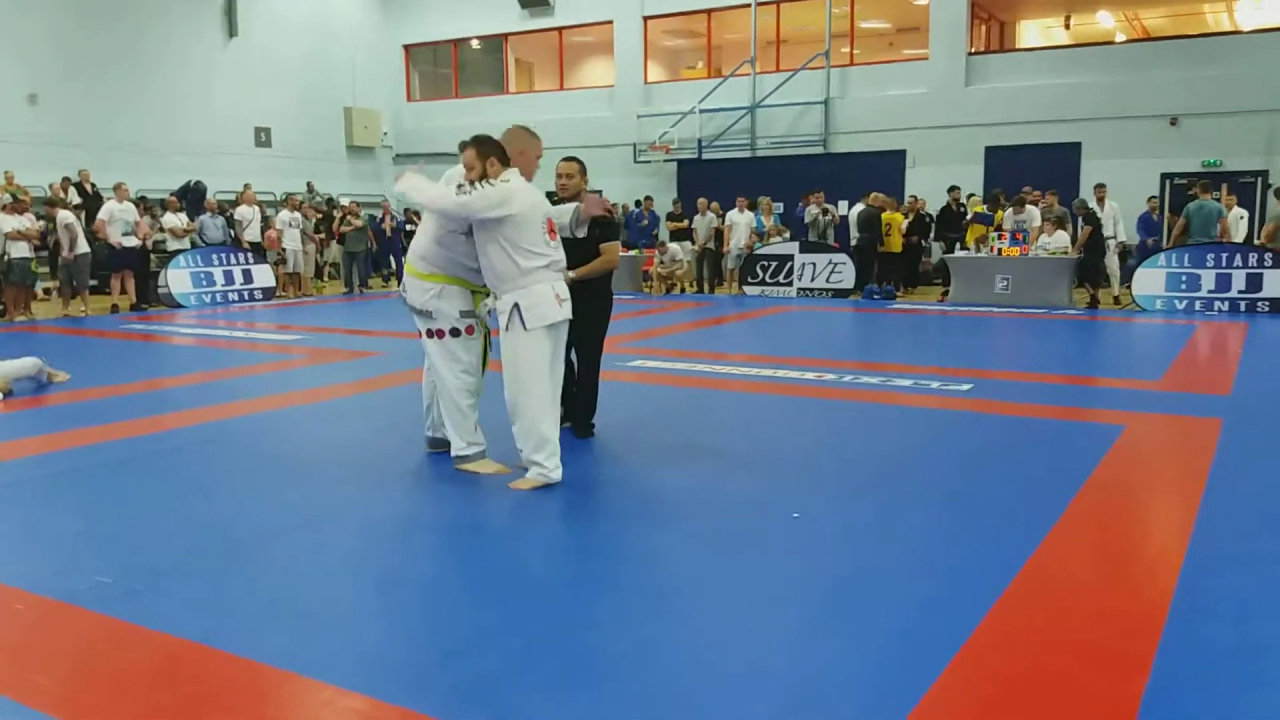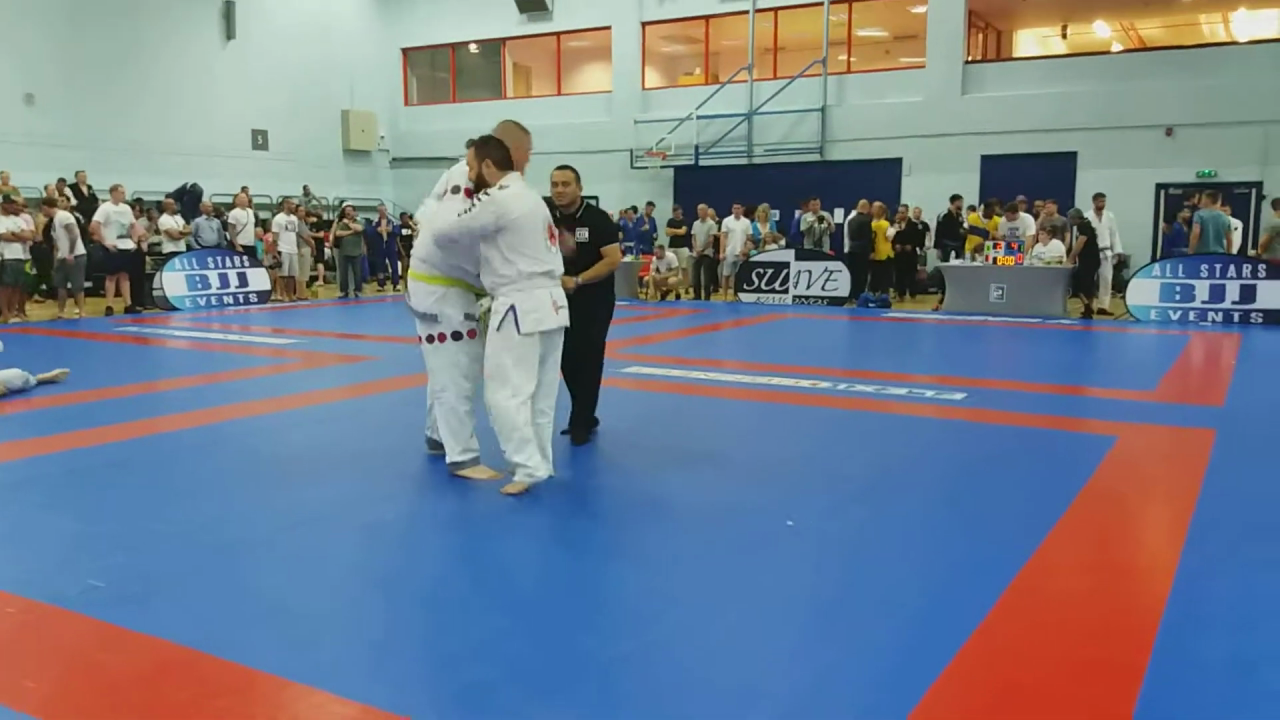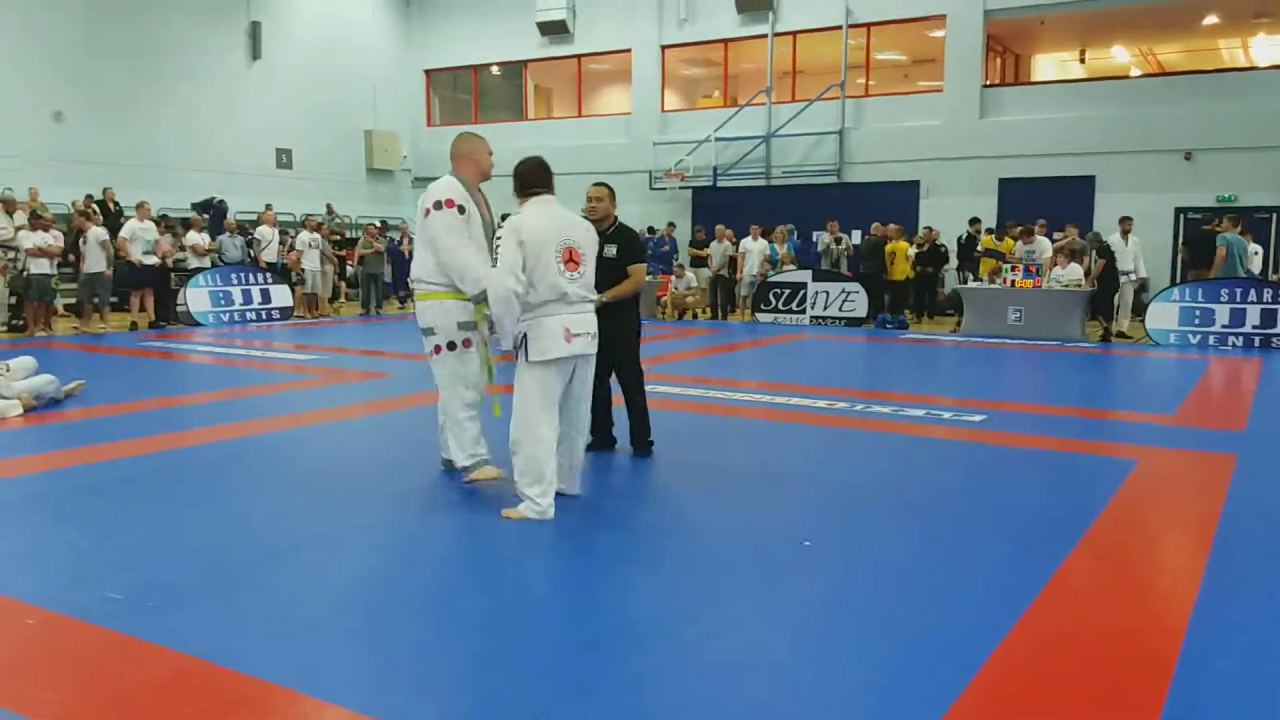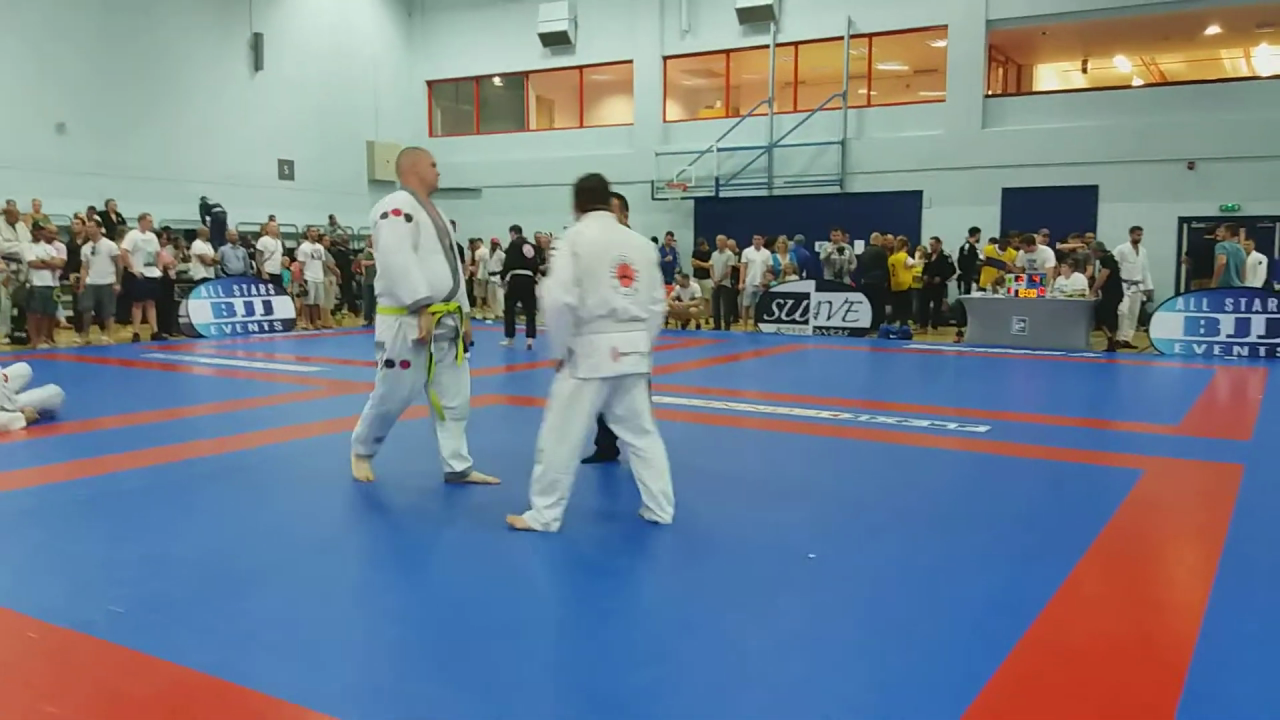
dt=0.4s
person 1, frame 1
left shoulder: (502, 192)
right shoulder: (526, 192)
left elbow: (443, 202)
left wrist: (408, 181)
left hip: (528, 303)
right hip: (552, 297)
left knee: (528, 389)
right knee: (545, 386)
left ankle: (544, 467)
right ankle: (541, 454)
person 1, frame 2
left shoulder: (499, 200)
right shoulder: (528, 197)
left elbow: (447, 232)
left hip: (521, 307)
right hip: (549, 302)
left knee: (505, 391)
right knee: (541, 391)
left ankle: (529, 465)
right ankle: (537, 461)
person 1, frame 3
left shoulder: (516, 226)
right shoulder: (584, 226)
left elbow: (504, 290)
right elbow: (586, 281)
left wrist: (507, 339)
left hip: (543, 331)
right hip: (584, 327)
left knee: (534, 421)
right knee: (574, 415)
left ankle: (537, 502)
right ankle: (565, 481)
person 1, frame 4
left shoulder: (574, 238)
right shoulder: (642, 243)
left elbow: (560, 300)
right elbow: (657, 303)
left wrist: (560, 349)
left hip: (591, 349)
right hip: (634, 351)
left knee: (560, 434)
right knee: (640, 431)
left ankle: (542, 514)
right ankle: (659, 507)
person 2, frame 1
left shoulder: (501, 186)
right shoulder: (474, 181)
left elbow: (536, 224)
right elbow: (446, 232)
left wrist: (578, 212)
right wrist: (492, 258)
left hip: (452, 285)
right hip: (440, 286)
left knee: (444, 366)
right knee: (459, 370)
left ankle: (438, 433)
right ankle: (468, 451)
person 2, frame 2
right shoulder: (468, 180)
left hip: (457, 288)
right hip: (442, 289)
left knee: (449, 371)
right knee: (456, 375)
left ankle: (439, 436)
right ankle: (462, 457)
person 2, frame 3
left shoulder: (476, 196)
right shoulder: (445, 194)
right elbow: (454, 253)
left wrist: (490, 295)
right wrist: (490, 293)
left hip: (468, 304)
right hip: (445, 304)
left knee: (466, 384)
right knee: (460, 385)
left ankle: (454, 455)
right ankle: (471, 460)
person 2, frame 4
left shoulder: (432, 211)
right shoulder: (395, 208)
left elbow: (449, 266)
right elbow: (398, 262)
left wrist: (461, 313)
right wrist: (421, 308)
left hip: (444, 319)
right hip: (407, 320)
left knee: (454, 397)
right knee: (394, 393)
left ankle: (458, 466)
right ankle: (362, 450)
person 3, frame 1
left shoulder: (599, 214)
left elbow: (611, 259)
left wrist: (572, 275)
left hip: (592, 299)
left knee: (587, 360)
left ankle: (583, 420)
right ankle: (569, 409)
person 3, frame 2
left shoulder: (597, 218)
right shoulder: (548, 221)
left elbow: (613, 259)
left wrist: (577, 280)
left hip: (595, 302)
right hip: (563, 302)
left knee: (589, 362)
right knee: (569, 362)
left ankle: (581, 424)
right ankle: (584, 418)
person 3, frame 3
left shoulder: (628, 237)
left elbow: (638, 280)
left wrist: (602, 298)
left hip: (622, 320)
left knee: (630, 380)
right knee: (594, 380)
left ankle: (641, 439)
right ankle: (602, 436)
person 3, frame 4
left shoulder: (639, 247)
right shoulder: (594, 246)
left elbow: (651, 290)
right elbow: (586, 285)
left wrist: (616, 309)
left hip: (632, 330)
right hip: (602, 330)
left knee: (636, 391)
right knee: (603, 390)
left ankle: (644, 450)
right ankle: (606, 447)
